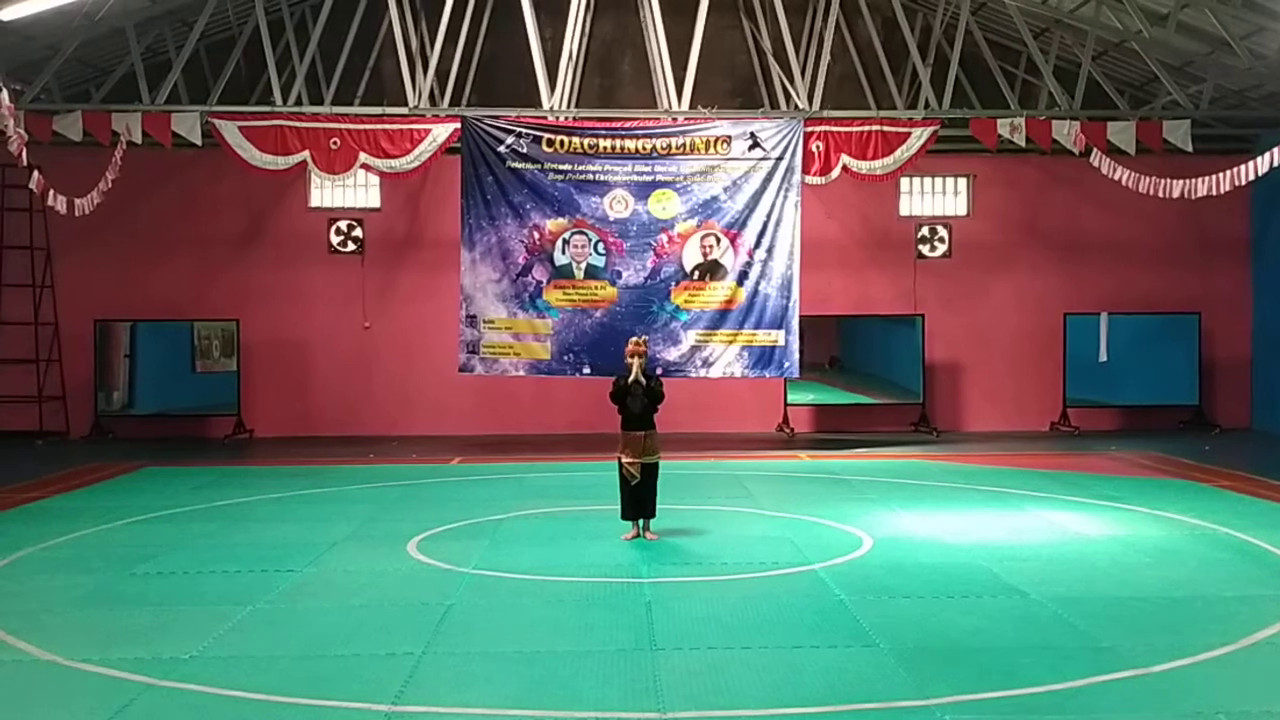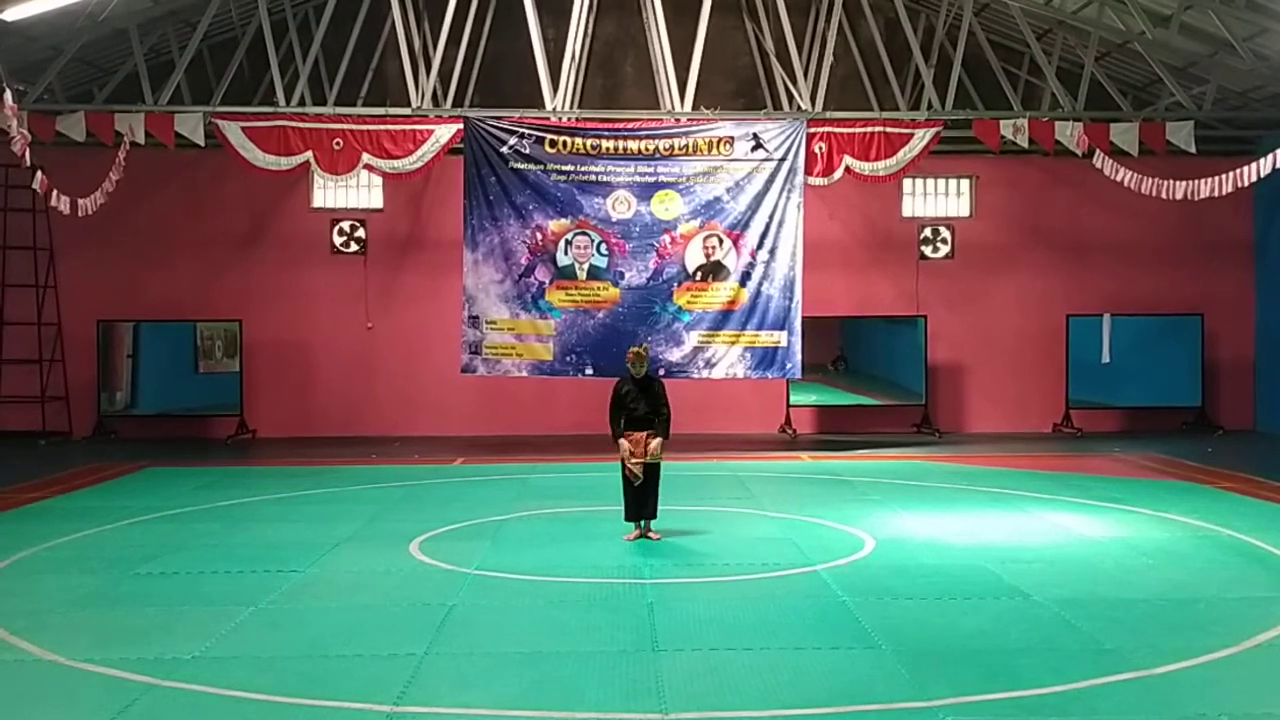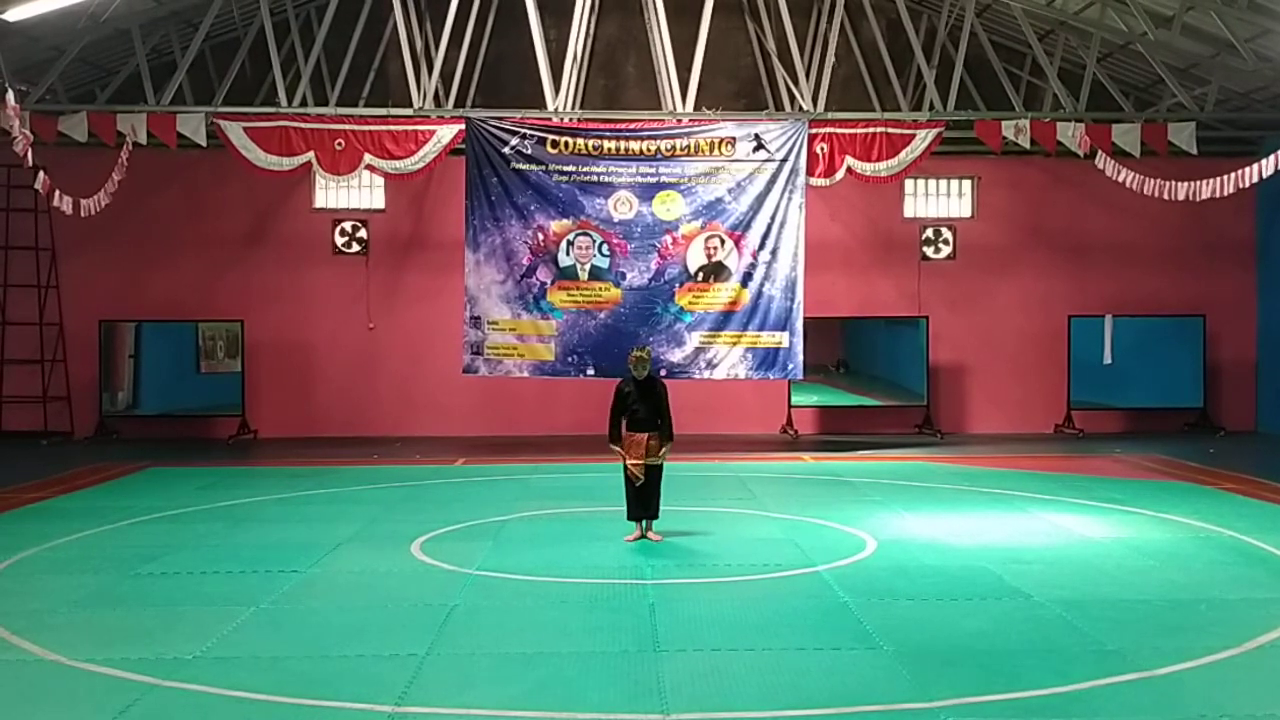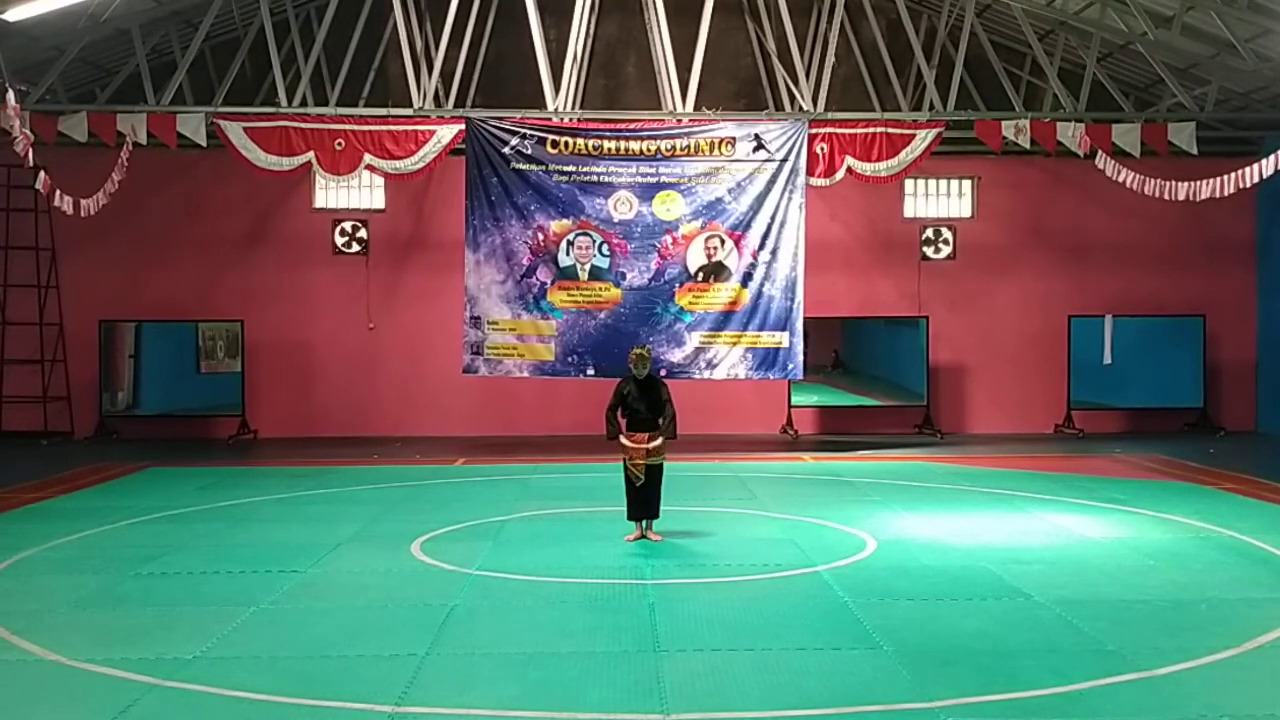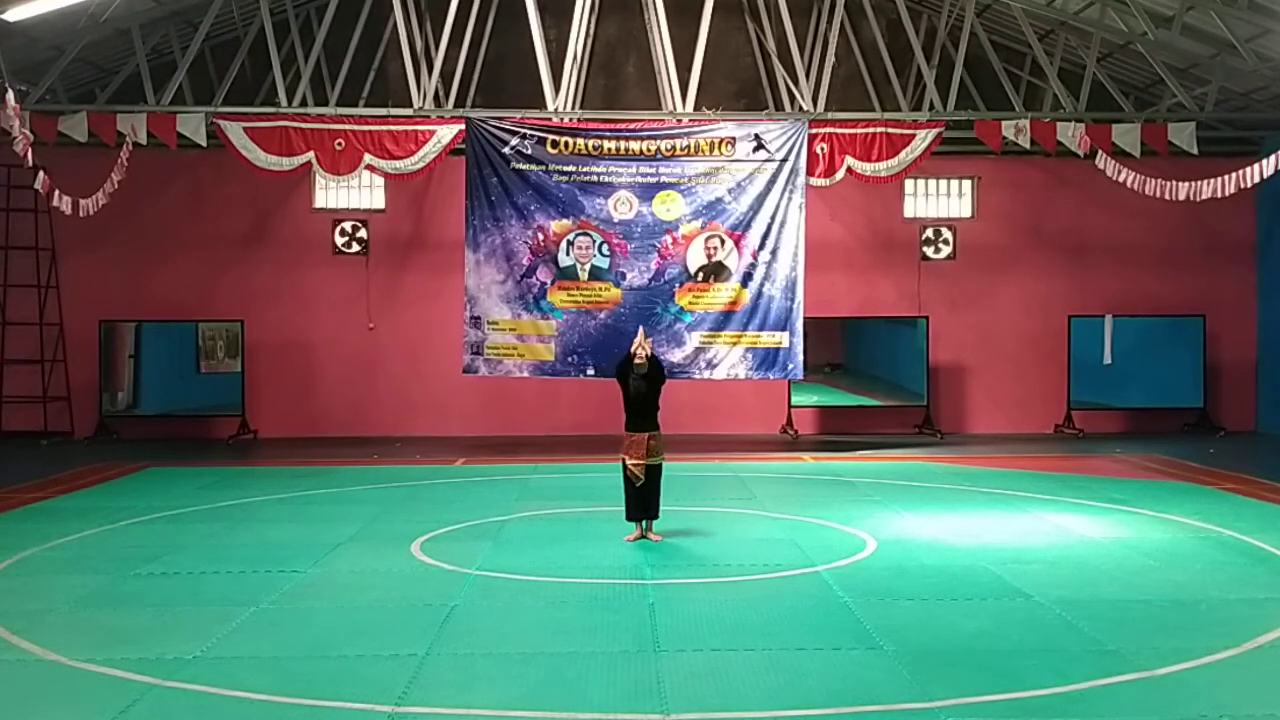
dt=1s
person 1, frame 1
left shoulder: (653, 380)
right shoulder: (621, 380)
left elbow: (658, 398)
right elbow: (615, 398)
left wrist: (642, 380)
right wrist: (631, 379)
left hip: (648, 436)
right hip: (628, 436)
left knee: (648, 482)
right knee: (628, 482)
left ankle: (647, 527)
right ankle: (634, 527)
person 1, frame 2
left shoulder: (656, 384)
right shoulder: (621, 385)
left elbow: (664, 413)
right elbow: (614, 415)
left wrist: (660, 438)
right wrist: (620, 439)
left hip: (651, 438)
right hip: (629, 439)
left knee: (650, 484)
right knee: (631, 484)
left ankle: (648, 526)
right ankle: (636, 527)
person 1, frame 3
left shoulder: (658, 385)
right shoulder: (623, 386)
left elbow: (665, 415)
right elbow: (616, 415)
left wrist: (665, 442)
right wrist: (615, 442)
left hip: (653, 440)
right hip: (631, 440)
left knee: (653, 485)
right knee: (633, 484)
left ankle: (649, 528)
right ankle: (638, 527)
person 1, frame 4
left shoulder: (658, 384)
right shoulder: (624, 385)
left elbow: (669, 411)
right elbow: (610, 411)
left wrist: (663, 436)
right wrist: (619, 435)
left hip: (653, 440)
right hip: (631, 440)
left knee: (653, 485)
right knee: (633, 484)
left ankle: (650, 528)
right ankle: (638, 528)
person 1, frame 5
left shoulder: (655, 381)
right shoulder: (627, 380)
left elbow: (659, 369)
right elbow: (620, 369)
left wrist: (648, 349)
right wrist: (633, 348)
left hip: (652, 438)
right hip: (632, 438)
left knee: (652, 483)
right knee: (633, 483)
left ankle: (649, 528)
right ankle: (638, 529)
